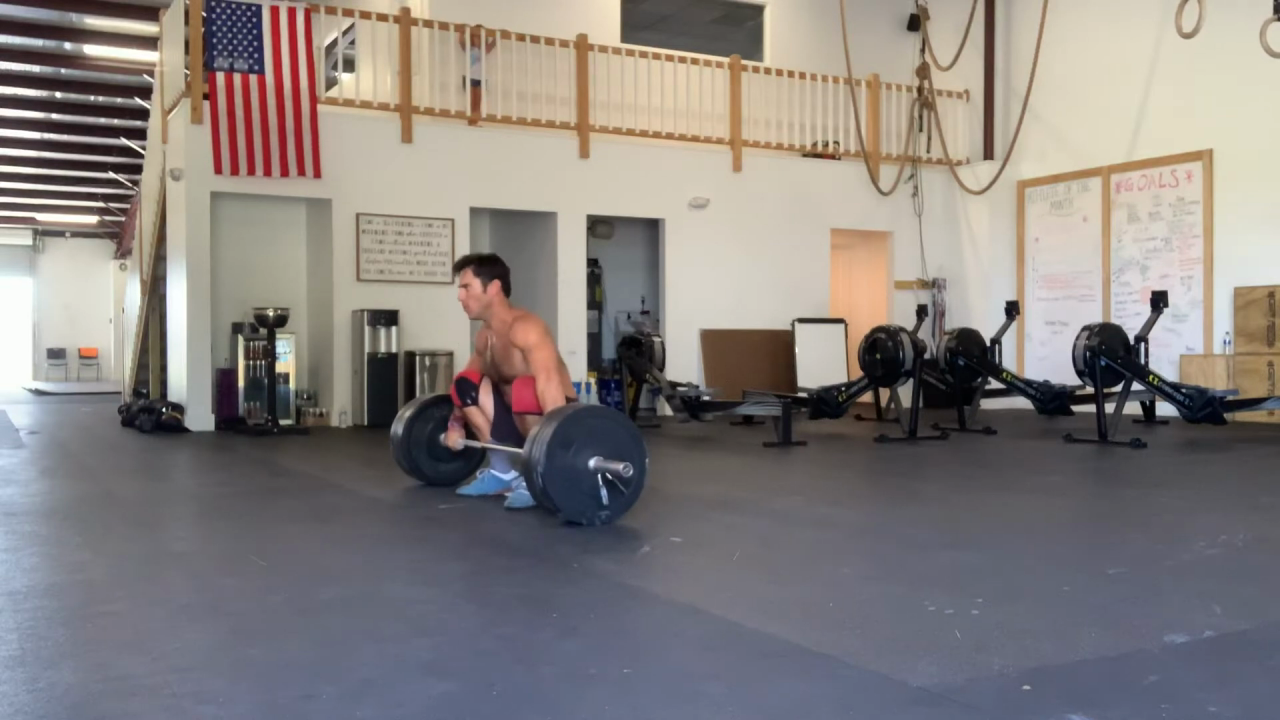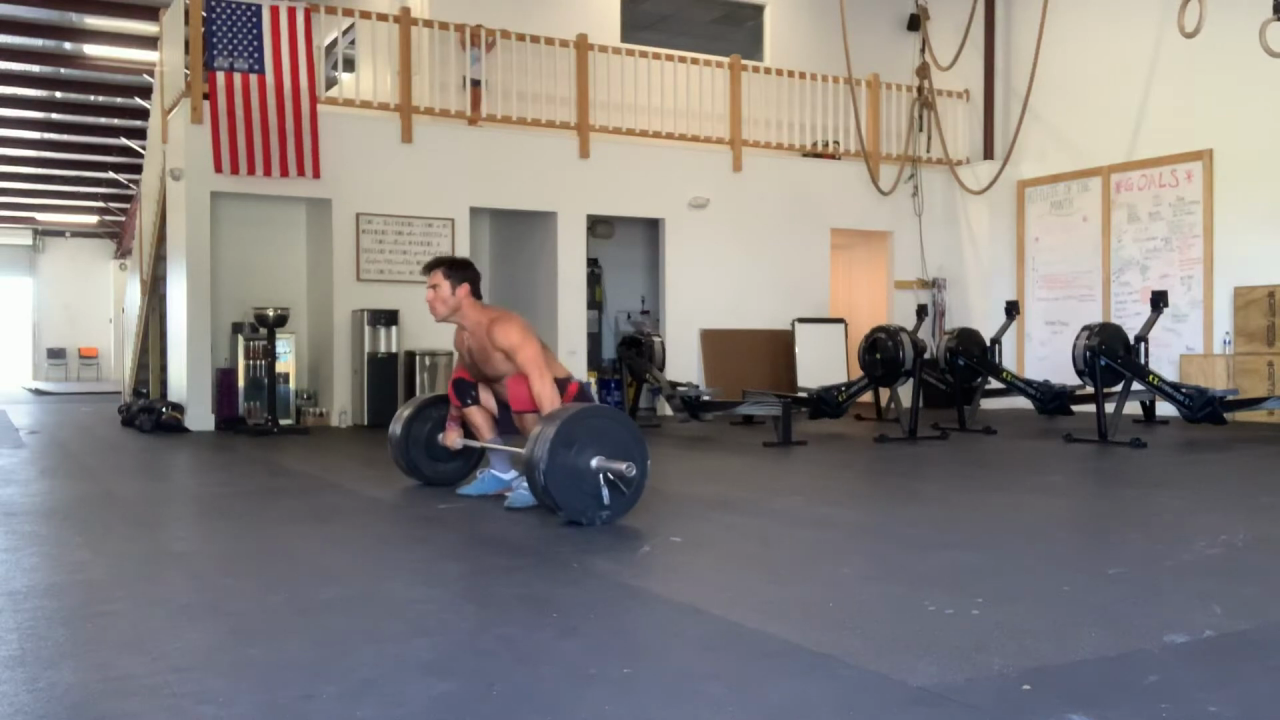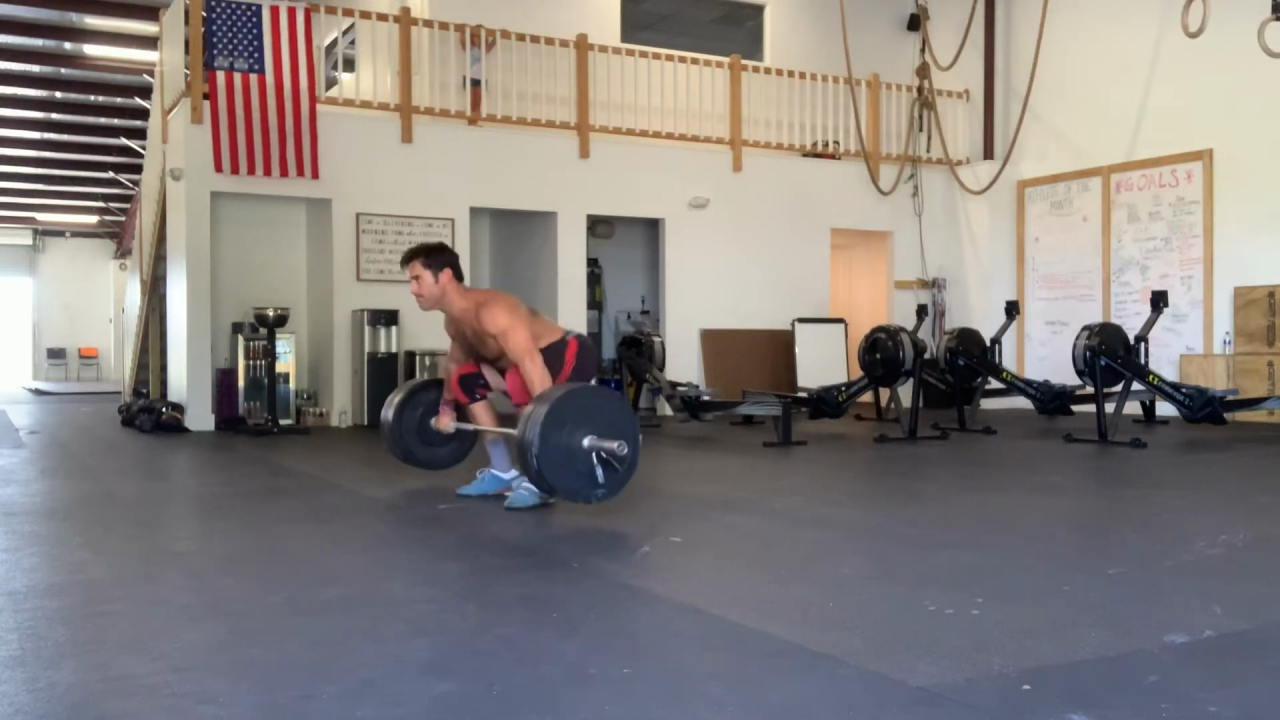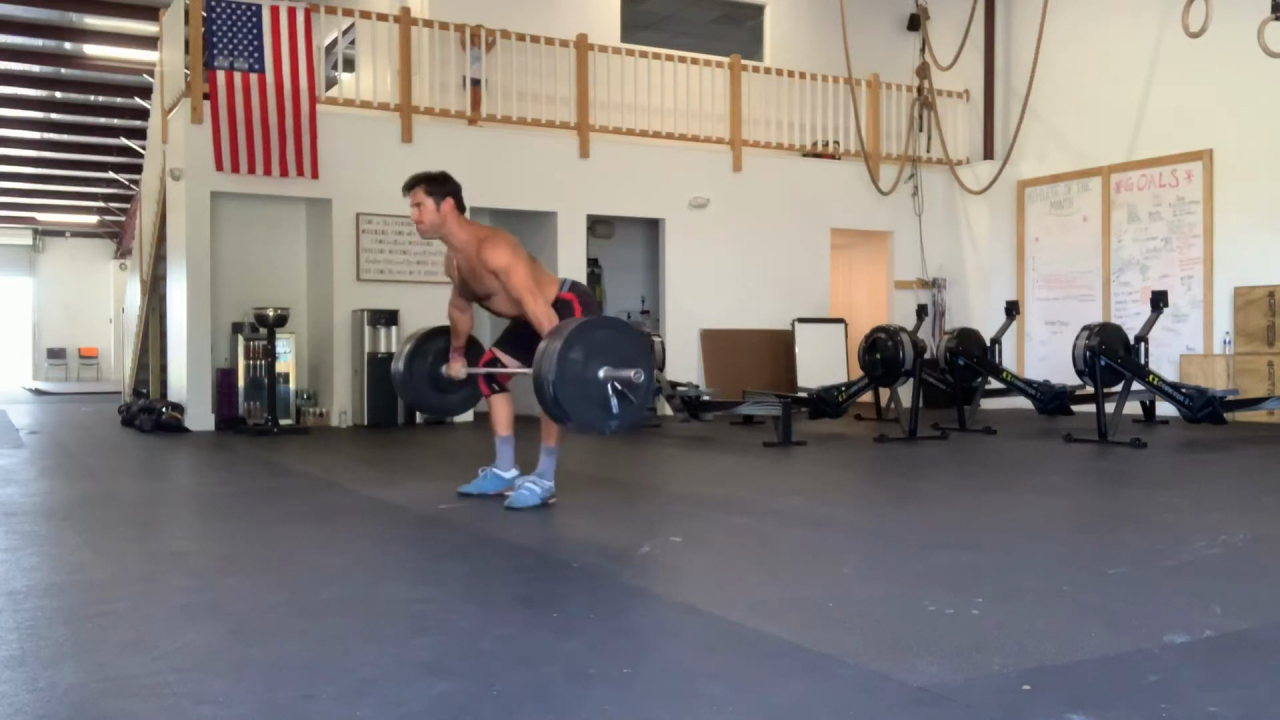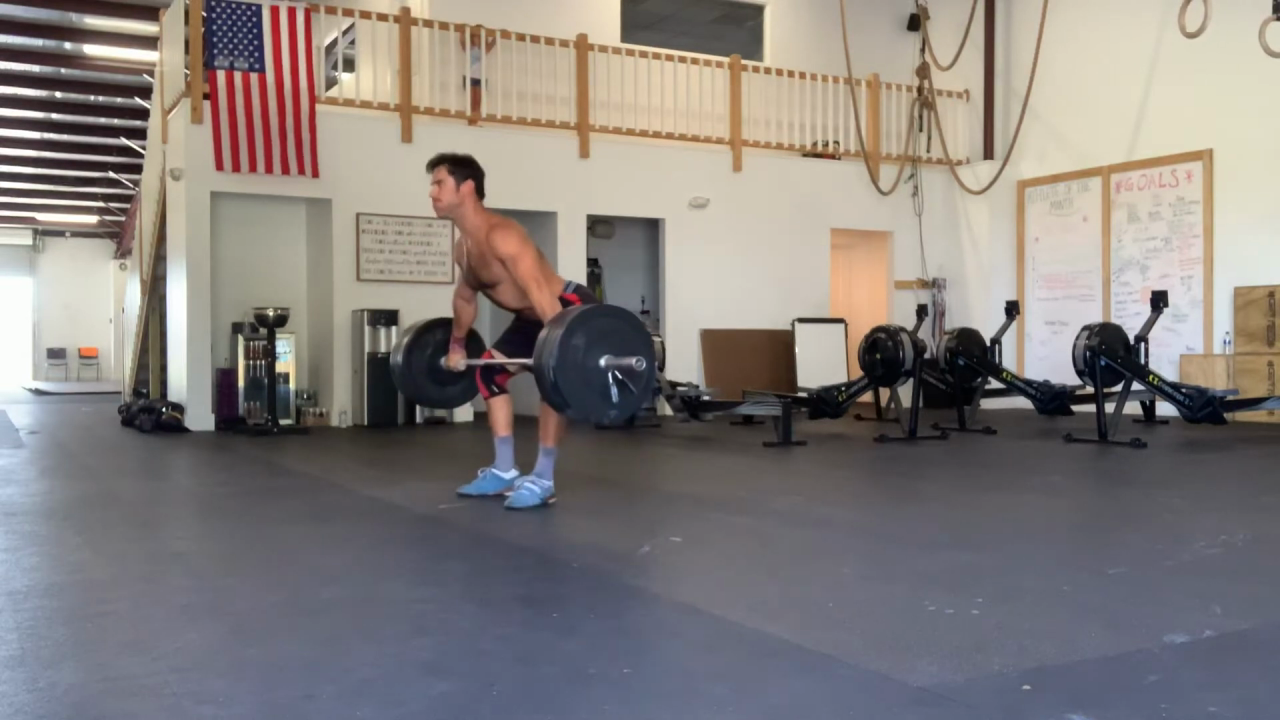
dt=0.5s
person 1, frame 1
left shoulder: (525, 327)
right shoulder: (485, 336)
left elbow: (549, 382)
right elbow: (471, 377)
right wrist: (456, 424)
right hip: (523, 419)
left knee: (524, 390)
right knee: (465, 384)
right ankle: (503, 472)
person 1, frame 2
left shoulder: (502, 327)
right shoulder: (463, 335)
left elbow: (541, 379)
right elbow: (463, 378)
right wrist: (453, 424)
left hip: (568, 403)
left knee: (520, 387)
right knee: (461, 386)
right ankle: (503, 472)
person 1, frame 3
left shoulder: (490, 310)
right shoulder: (454, 319)
left elbow: (531, 363)
right elbow: (457, 362)
right wrist: (446, 408)
left hip: (572, 353)
right hip: (544, 353)
left knee: (520, 383)
right knee: (465, 381)
right ankle: (503, 473)
person 1, frame 4
left shoulder: (491, 246)
right shoulder: (453, 258)
left elbow: (534, 301)
right elbow: (460, 307)
right wrist: (456, 354)
left hip: (569, 306)
right hip: (530, 315)
right knee: (490, 373)
left ankle: (543, 480)
right ankle: (505, 472)
person 1, frame 5
left shoulder: (501, 234)
right shoulder: (463, 245)
left elbow: (539, 290)
right elbow: (465, 296)
right wrist: (457, 344)
left hip: (569, 307)
right hip: (531, 317)
right knee: (490, 373)
left ankle: (543, 480)
right ankle: (504, 472)
